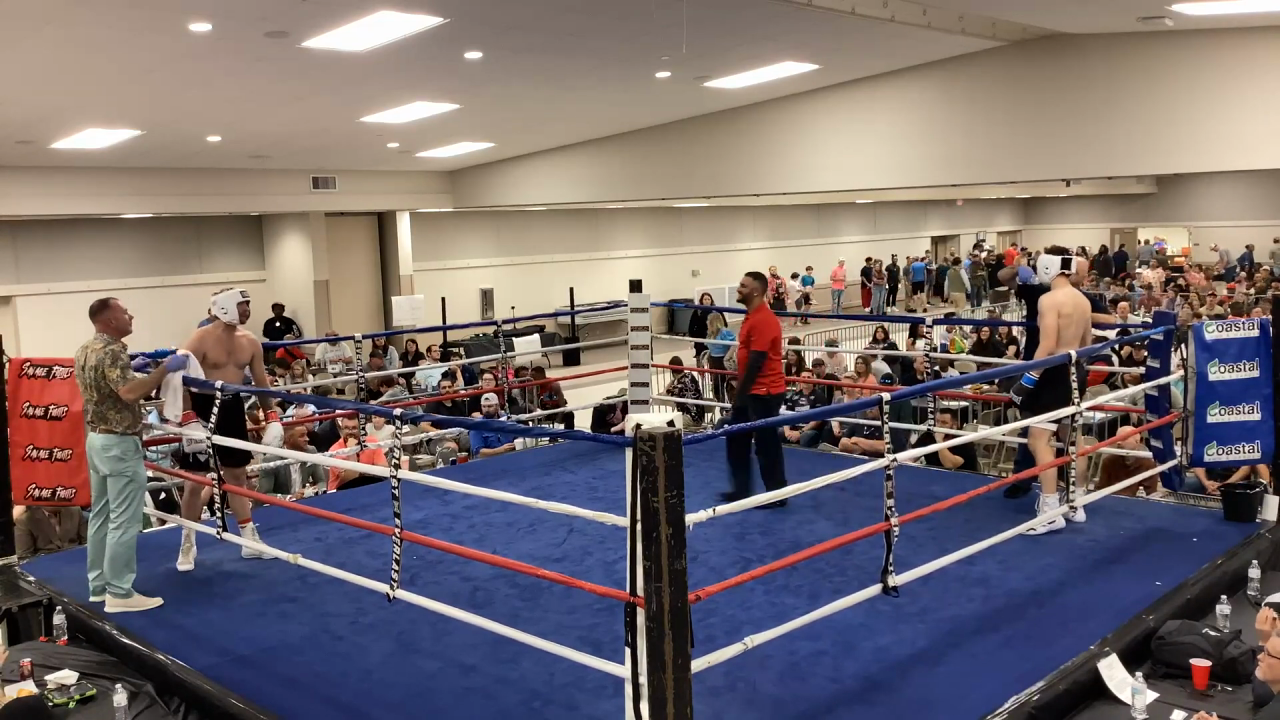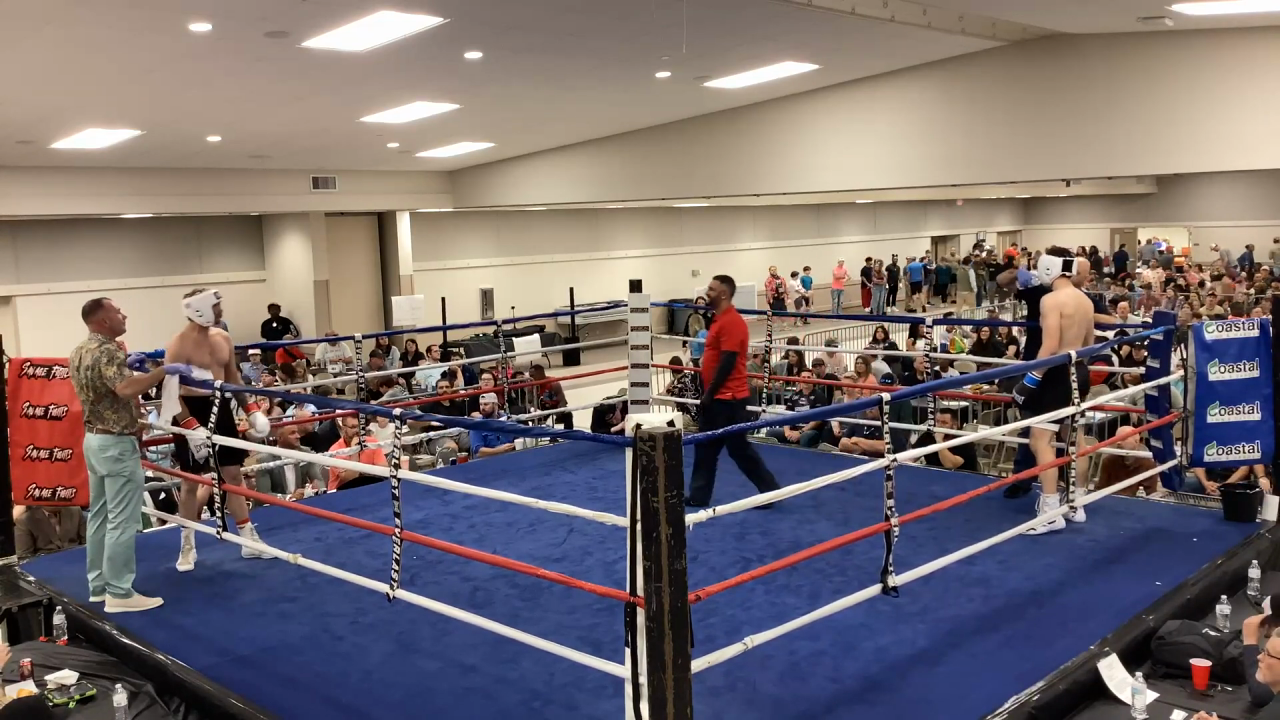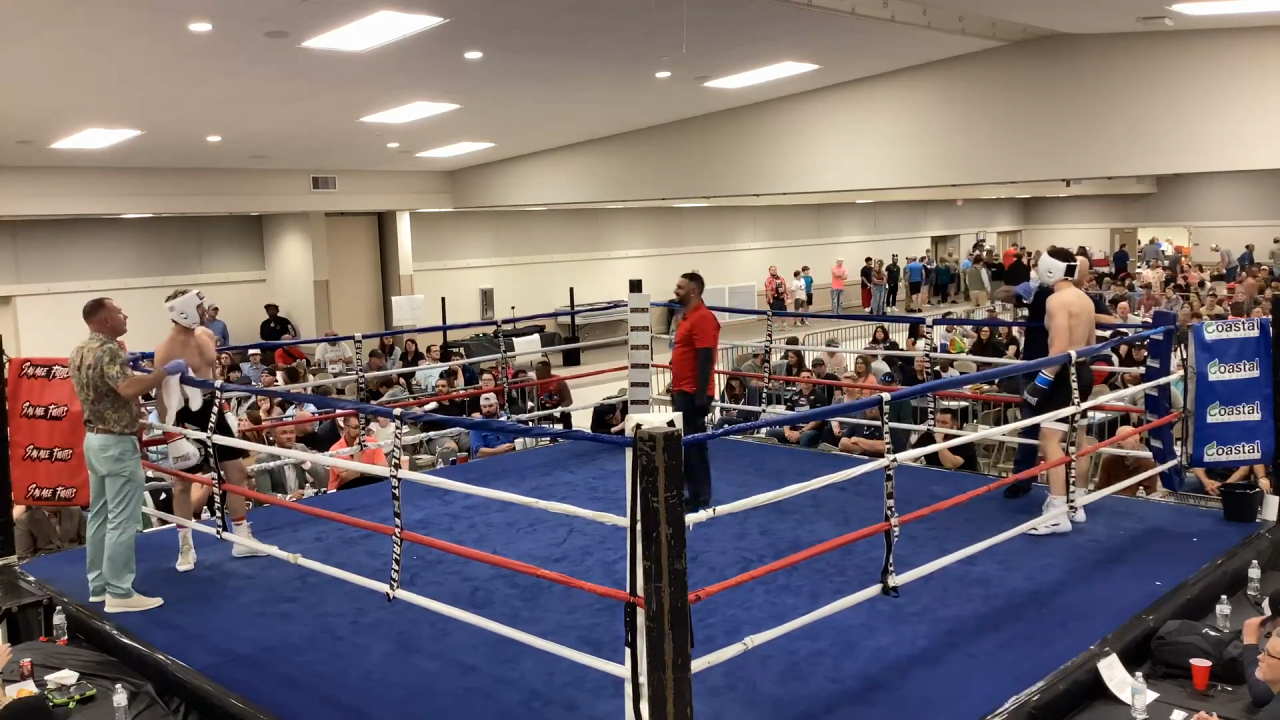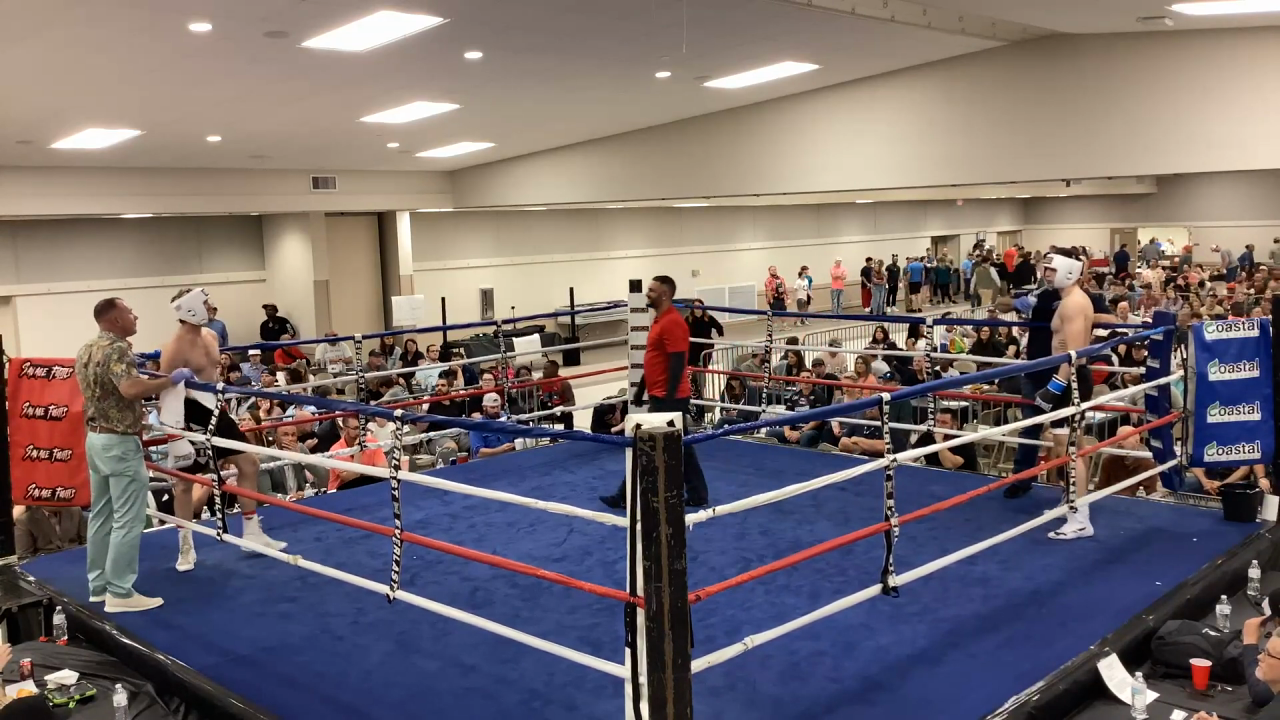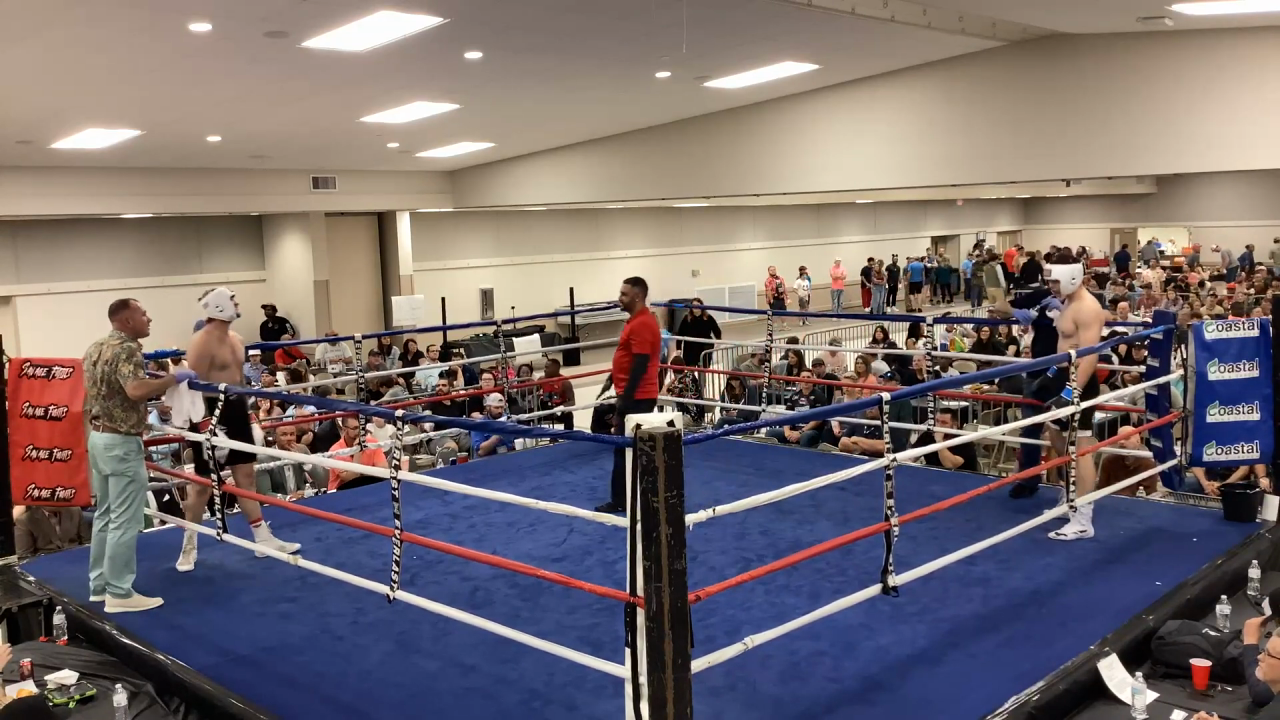
dt=0.3s
person 1, frame 1
left shoulder: (85, 351)
right shoulder: (112, 352)
right elbow: (130, 393)
left wrist: (129, 368)
right wrist: (166, 368)
left hip: (96, 439)
right hip: (119, 444)
left knee: (102, 515)
right knee: (124, 520)
left ankle: (99, 584)
right ankle: (119, 593)
person 1, frame 2
left shoulder: (80, 351)
right shoulder: (107, 351)
right elbow: (127, 388)
left wrist: (124, 365)
right wrist: (164, 370)
left hip: (94, 439)
right hip: (116, 444)
left knee: (100, 515)
right knee: (122, 520)
left ankle: (98, 585)
right ankle: (119, 593)
person 1, frame 3
left shoulder: (79, 352)
right shoulder: (108, 351)
right elbow: (129, 388)
right wrist: (166, 370)
left hip: (94, 439)
right hip: (117, 444)
left knee: (100, 515)
right knee: (123, 520)
left ankle: (99, 585)
right ankle: (119, 593)
person 1, frame 4
left shoulder: (86, 351)
right shoulder: (116, 350)
right elbow: (131, 389)
right wrist: (171, 378)
left hip: (96, 439)
right hip: (119, 443)
left knee: (102, 516)
right knee: (127, 519)
left ankle: (99, 585)
right ankle: (119, 592)
person 1, frame 5
left shoulder: (95, 349)
right shoulder: (126, 349)
right elbow: (137, 390)
right wrist: (175, 378)
left hip: (98, 437)
right hip: (121, 442)
left knee: (105, 515)
right knee: (125, 520)
left ankle: (100, 584)
right ankle: (119, 593)
person 2, frame 1
left shoulder: (1049, 299)
right shoulder: (1082, 299)
left elbow: (1047, 347)
left wrist: (1027, 380)
left hip: (1055, 373)
right hip: (1075, 371)
left knee: (1038, 440)
left ankle: (1051, 512)
right ankle: (1075, 506)
person 2, frame 2
left shoulder: (1051, 300)
right shoulder: (1085, 300)
left elbow: (1050, 347)
left wrist: (1030, 380)
left hip: (1058, 374)
right hip: (1079, 371)
left knee: (1040, 439)
left ankle: (1050, 513)
right ankle: (1075, 506)
person 2, frame 3
left shoulder: (1057, 300)
right shoulder: (1085, 299)
left elbow: (1060, 347)
left wrist: (1041, 381)
left hip: (1065, 374)
right hip: (1082, 371)
left knee: (1049, 440)
left ankle: (1058, 512)
right ankle: (1074, 506)
person 2, frame 4
left shoulder: (1071, 303)
right shoulder: (1079, 299)
left elbow: (1073, 352)
left wrist: (1054, 386)
left hip: (1068, 378)
right hip: (1076, 375)
left knee: (1065, 446)
left ankle: (1081, 520)
right ankle: (1074, 504)
person 2, frame 5
left shoulder: (1087, 308)
right shoulder: (1069, 302)
left elbow: (1090, 357)
left wrist: (1070, 393)
right wrist: (1050, 375)
left hip: (1079, 382)
right hip: (1063, 378)
left knee: (1079, 450)
right knee: (1058, 440)
left ankle: (1082, 522)
person 3, frame 1
left shoulder: (250, 341)
right shoulder: (200, 340)
left elbow: (261, 381)
left wrist: (272, 418)
left hip: (233, 408)
right hip: (202, 408)
left knee: (237, 477)
right knee: (194, 482)
left ankle: (251, 541)
right ankle: (188, 545)
person 3, frame 2
left shoulder: (223, 338)
right shoulder: (179, 345)
left elbow: (233, 377)
left wrist: (253, 410)
right wrist: (190, 427)
left hip: (221, 408)
right hip: (192, 412)
left knee: (233, 476)
right knee: (191, 483)
left ankle: (249, 541)
right ankle: (187, 548)
person 3, frame 3
left shoulder: (207, 335)
right shoulder: (168, 349)
right elbow: (163, 397)
left wrist: (224, 408)
right wrist: (173, 437)
left hip: (212, 408)
right hip: (185, 416)
left knee: (237, 470)
right knee: (184, 482)
left ankle: (243, 541)
right ankle: (186, 549)
person 3, frame 4
left shoulder: (210, 336)
right shoulder: (174, 348)
right elbow: (167, 395)
right wrist: (175, 436)
left hip: (214, 408)
right hip: (188, 414)
left knee: (249, 463)
right knee: (185, 481)
left ankle: (254, 534)
right ankle: (186, 548)
person 3, frame 5
left shoulder: (235, 338)
right shoulder: (202, 343)
left wrist: (248, 418)
left hip: (236, 408)
right hip: (213, 413)
left knee: (245, 476)
right knee: (203, 484)
left ankle: (264, 539)
right ankle: (189, 547)
person 4, frame 1
left shoulder: (762, 319)
right shoulder: (752, 317)
left elbow: (756, 361)
left wrist: (741, 395)
right wrist: (741, 393)
left hip: (764, 393)
right hip: (753, 392)
left knee: (766, 444)
right knee: (736, 438)
right ankle: (741, 489)
person 4, frame 2
left shoulder: (731, 322)
right shoulder: (720, 320)
left elbow: (728, 362)
left wrist: (708, 394)
left hip: (727, 397)
right hip: (719, 396)
left knee: (738, 448)
right knee: (705, 446)
left ankle: (770, 490)
right ankle: (699, 495)
person 4, frame 3
left shoulder: (702, 319)
right shoulder: (687, 318)
left elbow: (706, 360)
left wrist: (702, 396)
right wrist: (676, 389)
left hip: (693, 393)
right hip: (684, 391)
right knee: (694, 444)
left ankle: (699, 495)
right ankle: (698, 494)
person 4, frame 4
left shoulder: (672, 322)
right shoulder: (659, 320)
left elbow: (677, 364)
left wrist: (670, 399)
right wrist: (640, 389)
left hip: (667, 398)
right hip: (660, 395)
left ankle: (628, 496)
right ankle: (697, 494)
person 4, frame 5
left shoulder: (641, 324)
right shoulder: (637, 321)
left elbow: (639, 366)
left wrist: (625, 400)
right wrist: (623, 396)
left hip: (636, 397)
right hip: (634, 395)
left knee: (624, 447)
left ankle: (621, 500)
